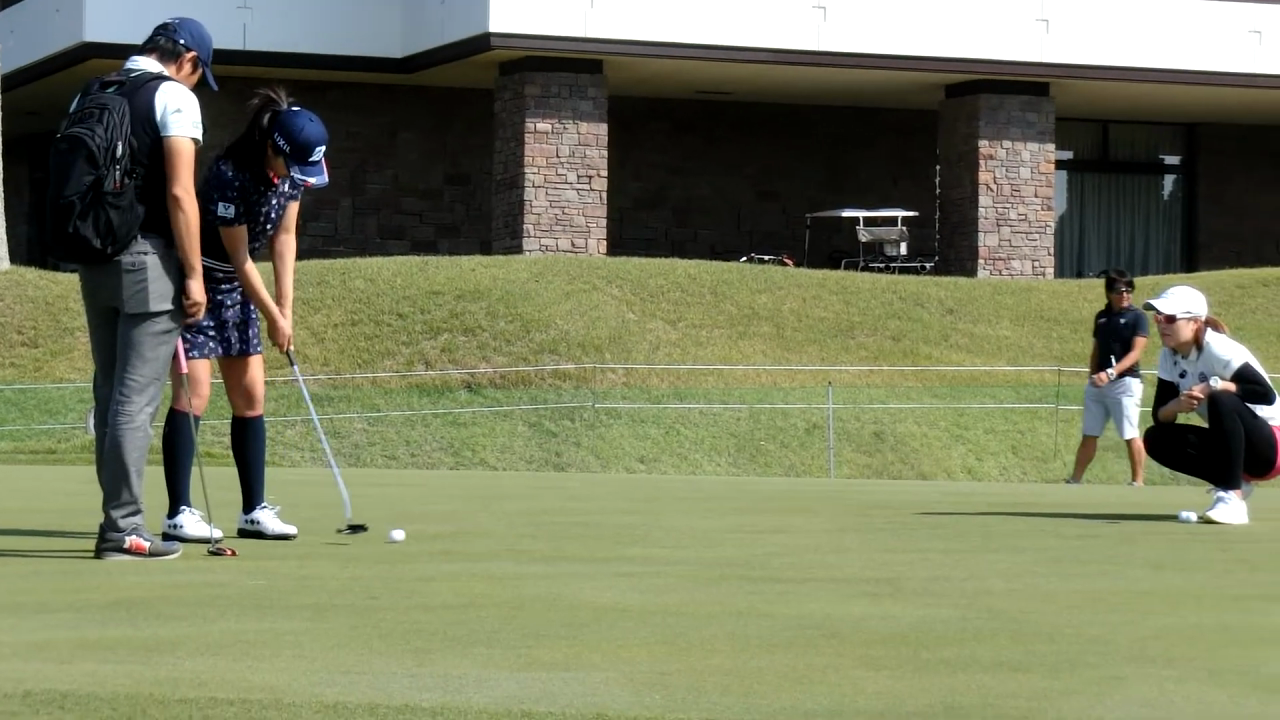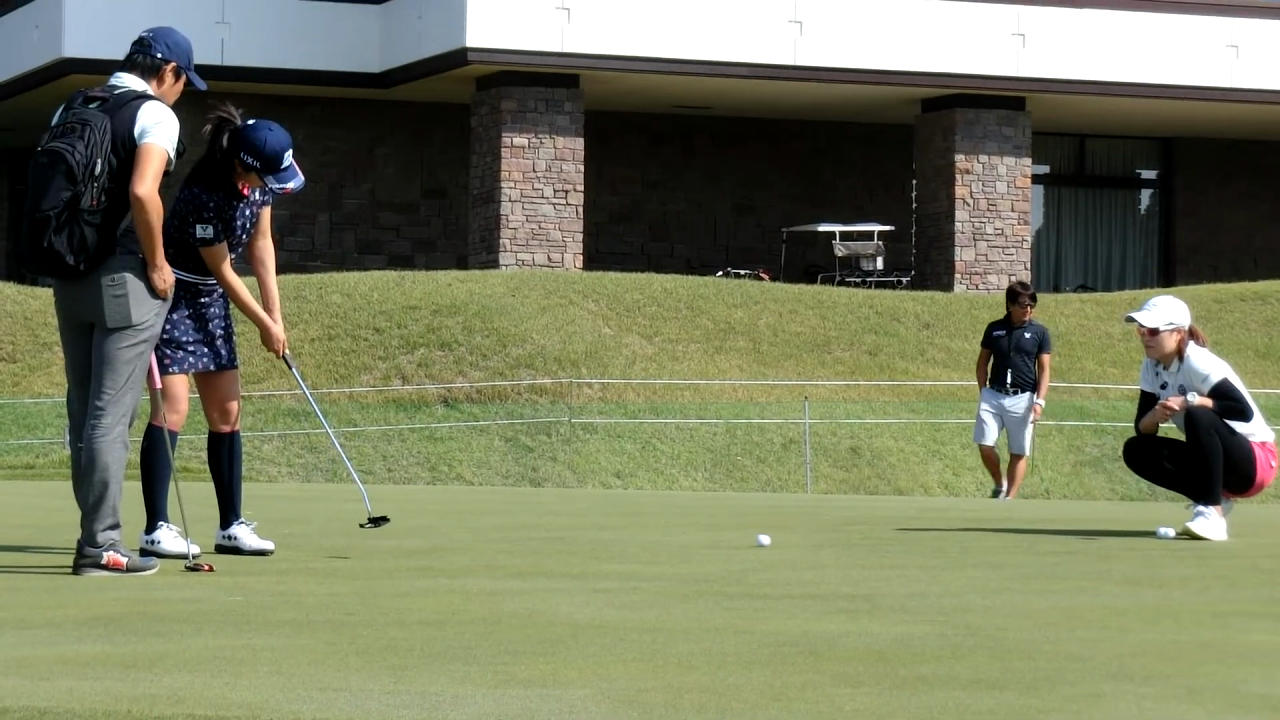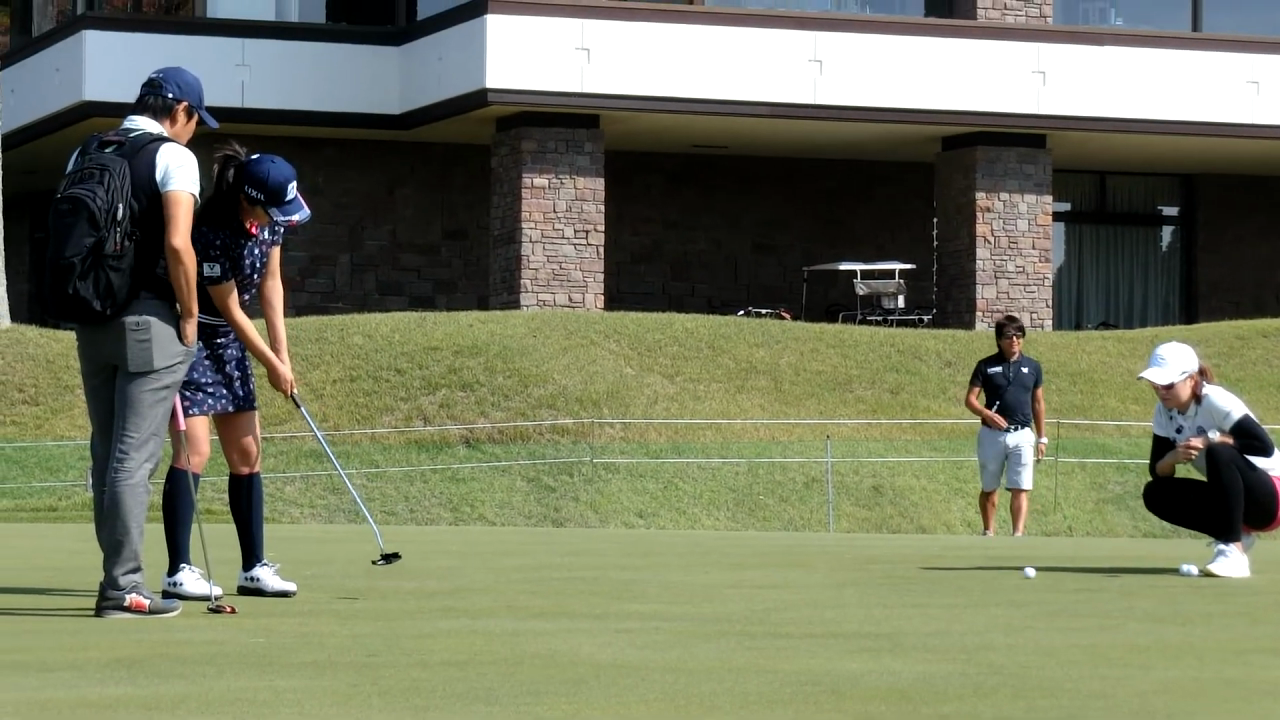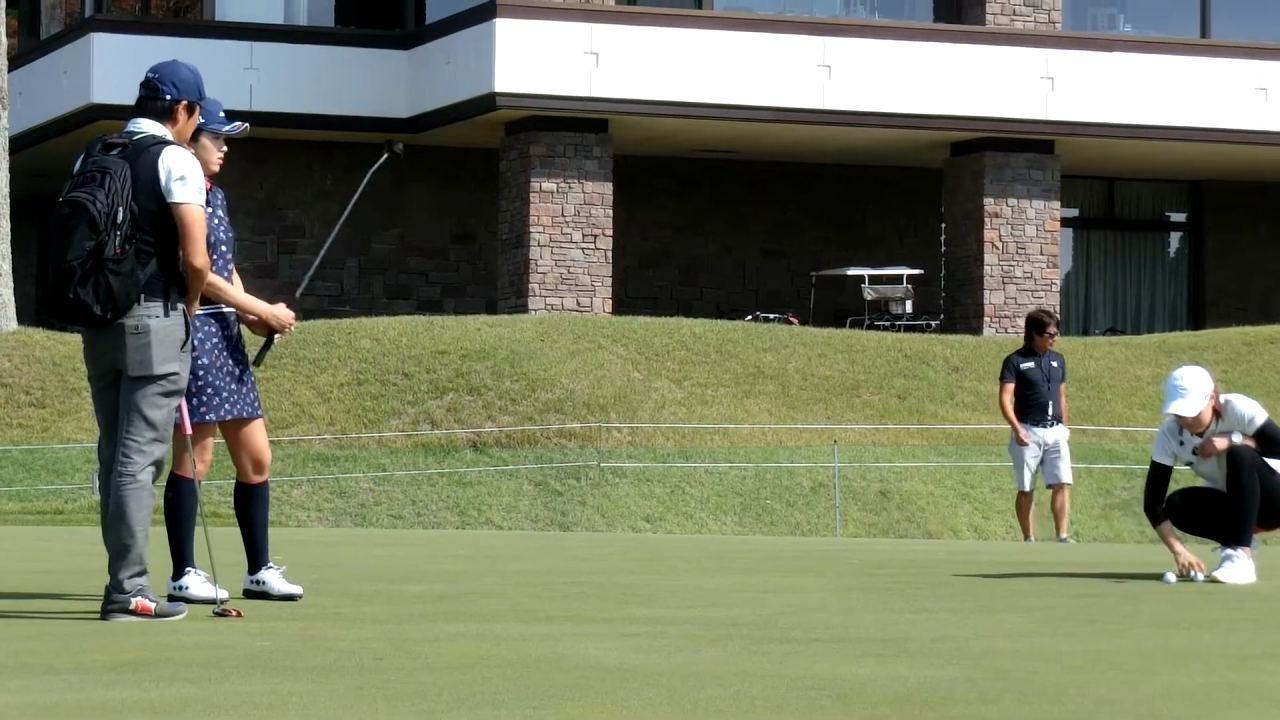
dt=1s
person 1, frame 1
right shoulder: (175, 96)
right elbow: (179, 193)
right wrist: (194, 273)
left hip: (96, 259)
right hip: (148, 257)
left knee: (110, 393)
right knee: (135, 398)
left ankle: (117, 517)
right ankle: (122, 528)
person 1, frame 2
left shoulder: (71, 108)
right shoulder: (154, 113)
right elbow: (142, 192)
right wrist: (157, 264)
left hip: (70, 275)
right hip: (122, 275)
left knee: (84, 410)
right knee: (110, 414)
left ankle: (96, 532)
right ankle: (100, 544)
person 1, frame 3
left shoulder: (86, 154)
right shoulder: (173, 156)
right elbow: (177, 245)
right wrist: (189, 316)
left hip: (93, 320)
right hip: (147, 320)
left knee: (107, 453)
right knee: (133, 456)
left ankle: (117, 577)
right ankle: (122, 587)
person 1, frame 4
left shoulder: (93, 157)
right shoulder: (176, 158)
right elbow: (195, 259)
right wrist: (191, 304)
left hip: (100, 322)
right hip: (153, 319)
left knee: (115, 455)
right knee: (139, 457)
left ankle: (124, 579)
right ankle: (127, 590)
person 2, frame 1
left shoulder: (293, 173)
right shoulder: (230, 174)
left elbow: (285, 236)
right elbow: (240, 256)
left wrist: (287, 307)
right wrist: (273, 315)
left hip: (238, 285)
right hip: (196, 281)
left knee: (251, 397)
right knee: (194, 394)
left ankle: (255, 509)
right ankle: (179, 513)
person 2, frame 2
left shoulder: (259, 180)
right shoulder: (203, 193)
left elbow: (261, 243)
right elbow: (223, 270)
left wrist: (276, 313)
right wrist: (265, 325)
left hip: (212, 300)
right hip: (175, 297)
left knee: (227, 413)
right knee: (172, 409)
left ankle: (232, 526)
right ankle: (156, 529)
person 2, frame 3
left shoulder: (269, 219)
right shoulder: (212, 231)
left elbow: (270, 283)
right elbow: (231, 310)
left wrist: (283, 353)
right wrist: (272, 365)
left hip: (228, 341)
right hip: (190, 339)
left knee: (248, 453)
right knee: (195, 451)
left ankle: (254, 567)
right ankle: (179, 570)
person 2, frame 4
left shoulder: (216, 196)
right elbow: (203, 279)
left wrist: (253, 316)
right wrist: (265, 310)
left hip: (227, 338)
right hip: (193, 333)
left knee: (256, 459)
right knee: (194, 456)
left ankle: (260, 571)
right ankle: (183, 575)
person 3, frame 1
left shoulder: (1219, 349)
right shoulder: (1168, 356)
right elbow: (1159, 416)
left wrist: (1213, 385)
right wrist: (1176, 405)
right hip: (1234, 445)
left knee: (1222, 400)
right knee: (1156, 438)
left ankle: (1233, 498)
right ankle: (1234, 482)
person 3, frame 2
left shoulder: (1198, 362)
right shoulder: (1151, 367)
left elbow: (1244, 411)
right elbow: (1142, 429)
left wrist: (1190, 400)
right wrist: (1154, 415)
right hip: (1215, 460)
left knee: (1198, 416)
right knee: (1135, 450)
left ankle: (1212, 514)
right ankle: (1214, 499)
person 3, frame 3
left shoulder: (1216, 401)
right shoulder: (1164, 411)
right elbow: (1157, 472)
left wrist: (1211, 438)
right wrist: (1173, 457)
right hip: (1230, 500)
left knee: (1219, 452)
right knee: (1155, 493)
left ankle: (1234, 553)
right ankle: (1236, 535)
person 3, frame 4
left shoulder: (1237, 408)
right shoulder: (1169, 433)
right elbow: (1153, 500)
left wrist: (1234, 439)
right wrist: (1178, 549)
right hip: (1232, 504)
left knee: (1240, 455)
right knee: (1176, 506)
left ankle: (1242, 557)
right ankle: (1239, 541)
person 4, frame 1
left shoulder: (1138, 317)
right shoulder: (1101, 317)
left elbow: (1136, 352)
left wrist: (1110, 372)
right wrist: (1091, 377)
left hip: (1125, 383)
right hip: (1098, 383)
left knee: (1130, 435)
right knee: (1089, 435)
left ankle: (1137, 484)
right ankle: (1075, 482)
person 4, frame 2
left shoulder: (1040, 332)
right shoulder: (994, 329)
left elbow: (1044, 369)
right elbow: (982, 363)
left wrist: (1039, 401)
right wrist: (983, 392)
left hip: (1022, 399)
right hip: (993, 396)
left knee: (1018, 453)
right knee: (985, 446)
left ankle: (1009, 500)
right ankle: (1000, 484)
person 4, frame 3
left shoulder: (1033, 367)
right shoulder: (985, 365)
left elbow: (1038, 404)
right elbow: (970, 399)
left wrist: (1042, 438)
right wrist: (987, 414)
left hip: (1023, 436)
right hip: (992, 434)
left knee: (1021, 489)
right knee: (989, 489)
left ankle: (1017, 535)
right ankle: (988, 533)
person 4, frame 4
left shoulder: (1058, 360)
right shoulder: (1015, 361)
left elbow: (1061, 398)
right elbow: (1005, 398)
left wrist: (1065, 429)
right wrist: (1017, 429)
left hip: (1055, 431)
right hip: (1028, 431)
left knee: (1061, 484)
right knee: (1025, 490)
left ankle: (1062, 536)
right ankle: (1029, 540)
